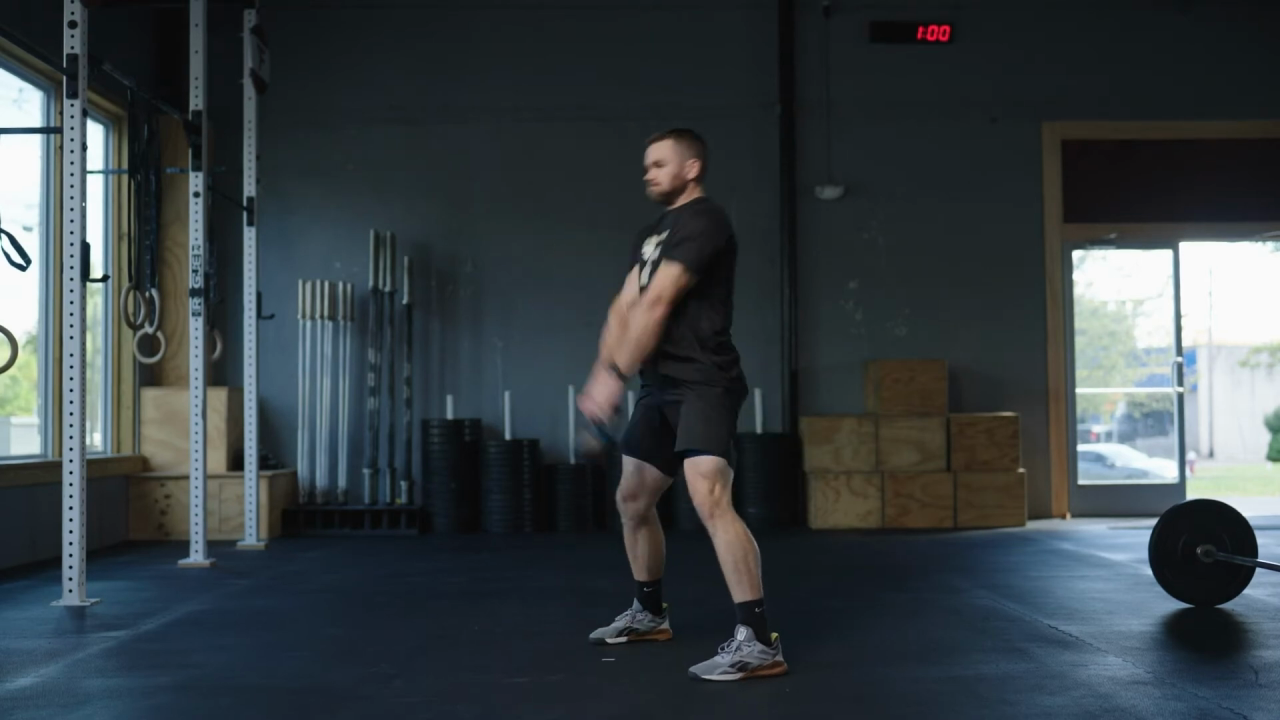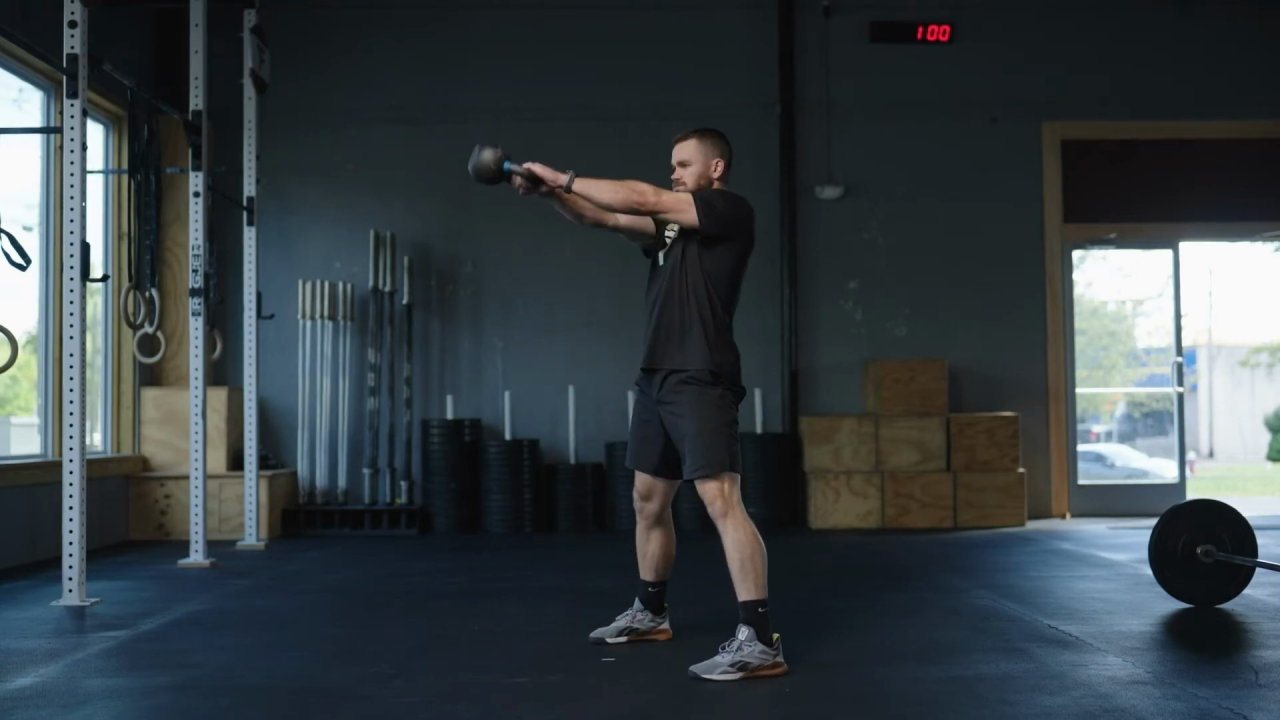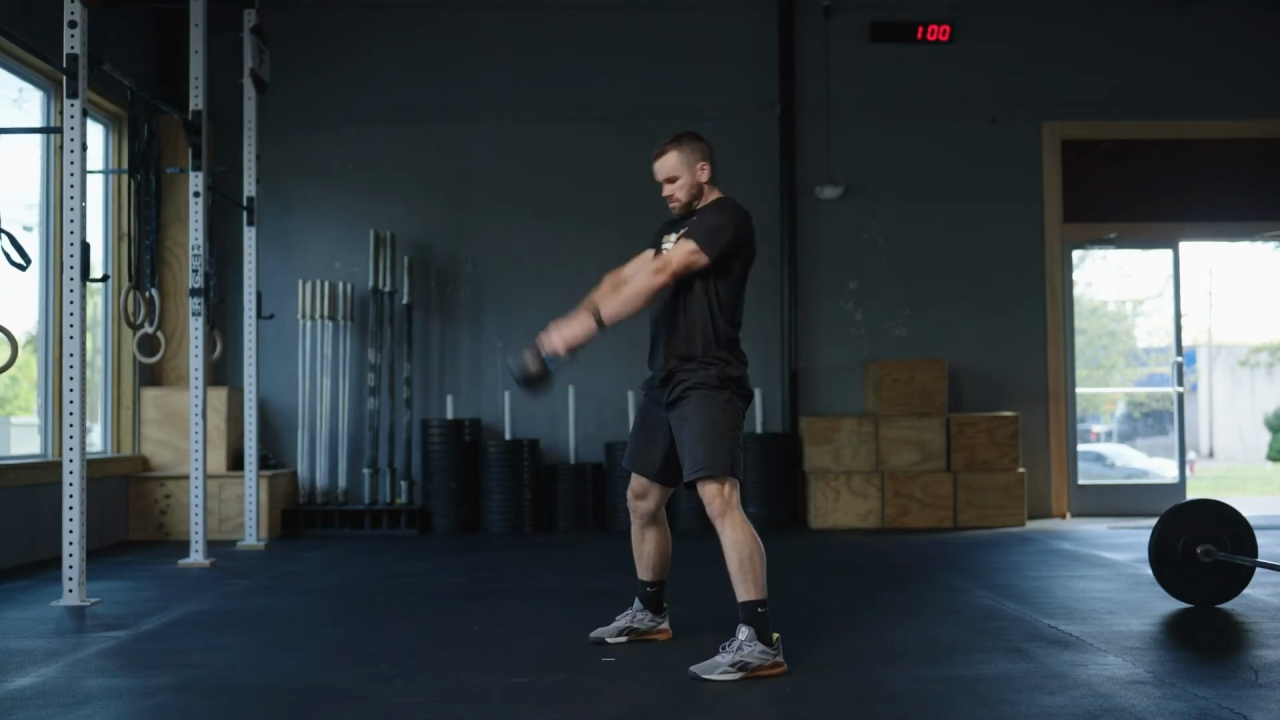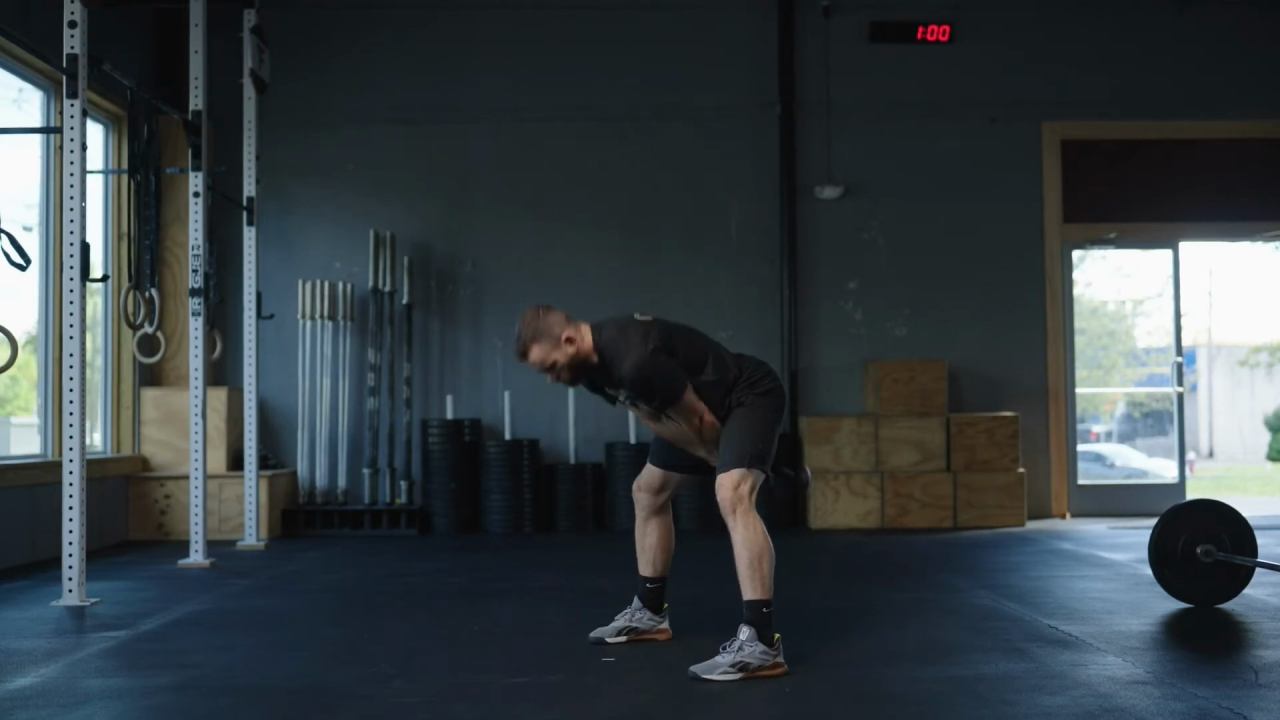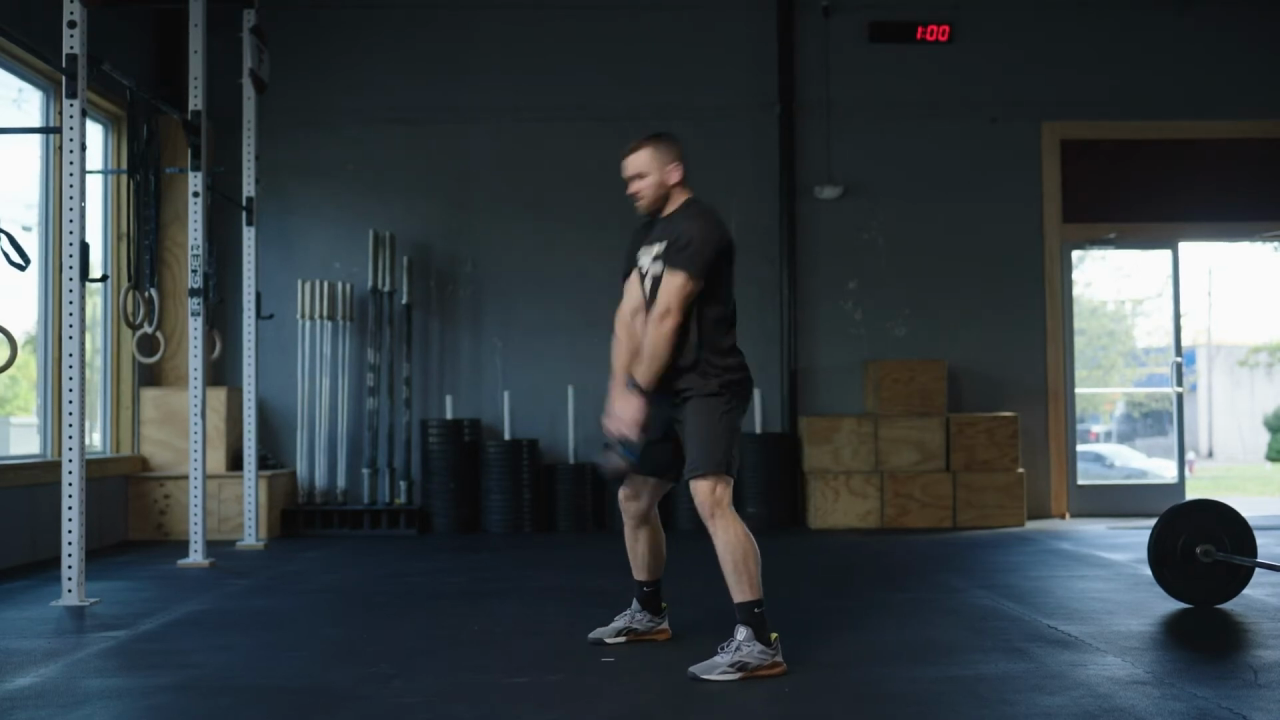
dt=0.4s
person 1, frame 1
left shoulder: (702, 223)
right shoulder: (653, 230)
left elbow: (656, 307)
right elbow: (626, 304)
left wrist: (616, 377)
right wrist: (603, 370)
left hip: (704, 384)
right hip: (659, 386)
left knee: (707, 499)
right knee: (632, 499)
left ankle: (759, 641)
right ankle: (649, 613)
person 1, frame 2
left shoulder: (731, 210)
right shoulder: (673, 221)
left elbow: (643, 197)
right elbow: (608, 218)
left wrist: (562, 176)
right wrist: (549, 190)
left hip: (702, 380)
right hip: (656, 379)
left knee: (721, 502)
right knee: (648, 502)
left ankle: (759, 641)
right ankle: (650, 613)
person 1, frame 3
left shoulder: (729, 219)
right shoulder: (677, 226)
left elbow: (658, 275)
right elbow: (624, 278)
left wrist: (588, 323)
right wrist: (574, 320)
left hip: (707, 385)
right hip: (663, 386)
left knee: (718, 501)
right knee: (645, 501)
left ankle: (760, 641)
right ankle: (649, 613)
person 1, frame 4
left shoulder: (635, 359)
right shoulder: (592, 365)
left elbow: (698, 419)
right elbow: (660, 421)
left wrist: (729, 466)
right wrist: (716, 460)
left hip: (750, 396)
right hip: (700, 411)
left knee: (732, 494)
right knee: (649, 490)
left ankle: (760, 642)
right ankle: (650, 611)
person 1, frame 5
left shoulder: (694, 227)
right shoulder: (644, 235)
left elbow: (666, 320)
right elbow: (632, 319)
left wrist: (639, 394)
right wrist: (620, 390)
left hip: (710, 388)
right hip: (663, 391)
left knee: (709, 499)
right knee: (633, 499)
left ankle: (758, 639)
right ankle: (649, 613)
